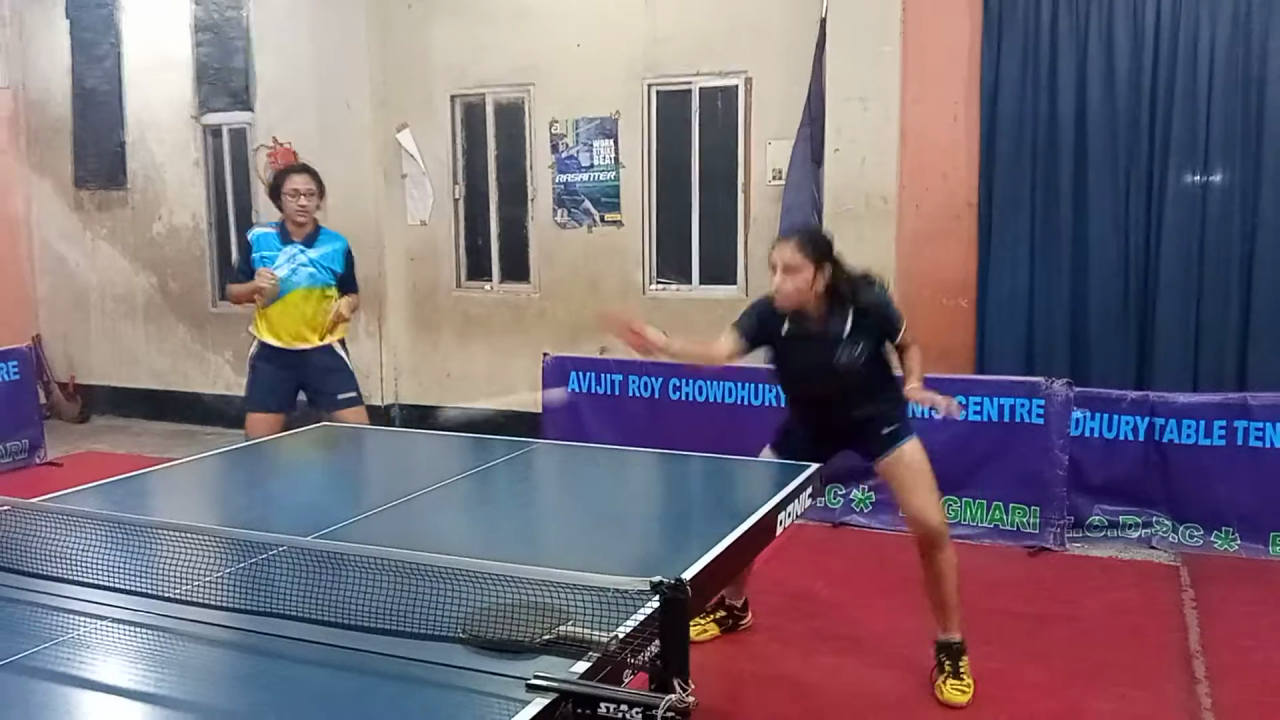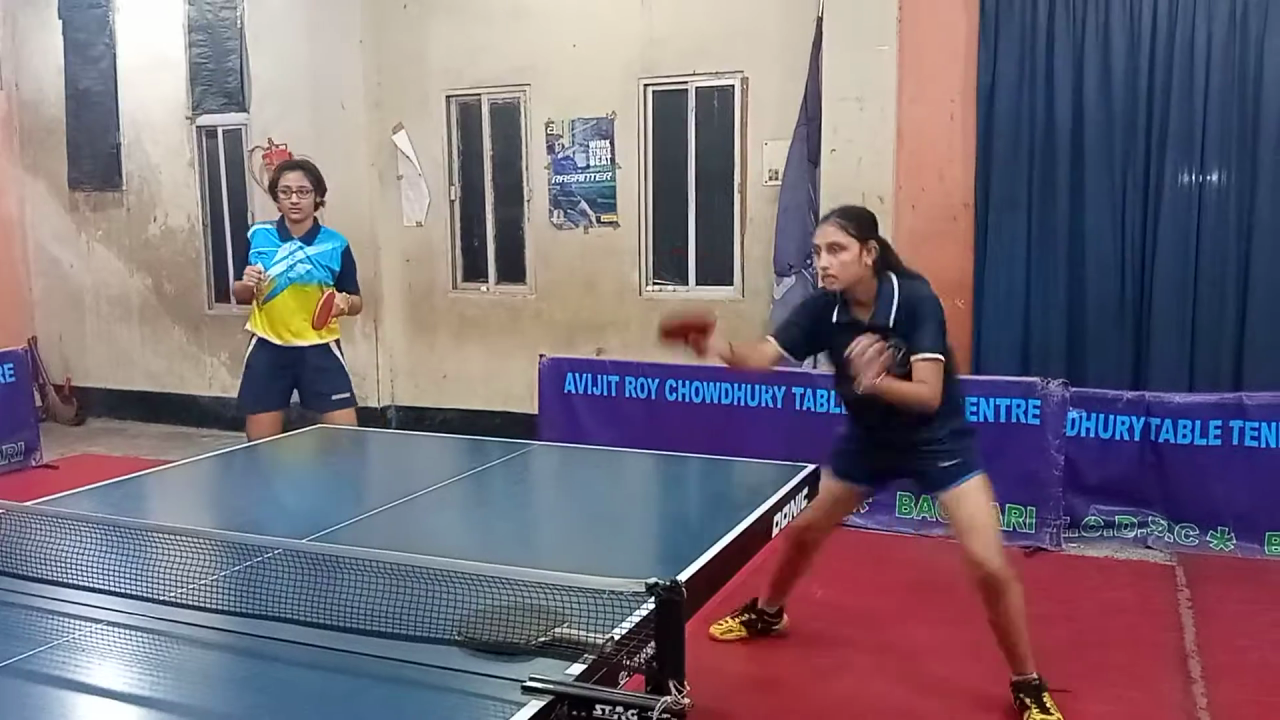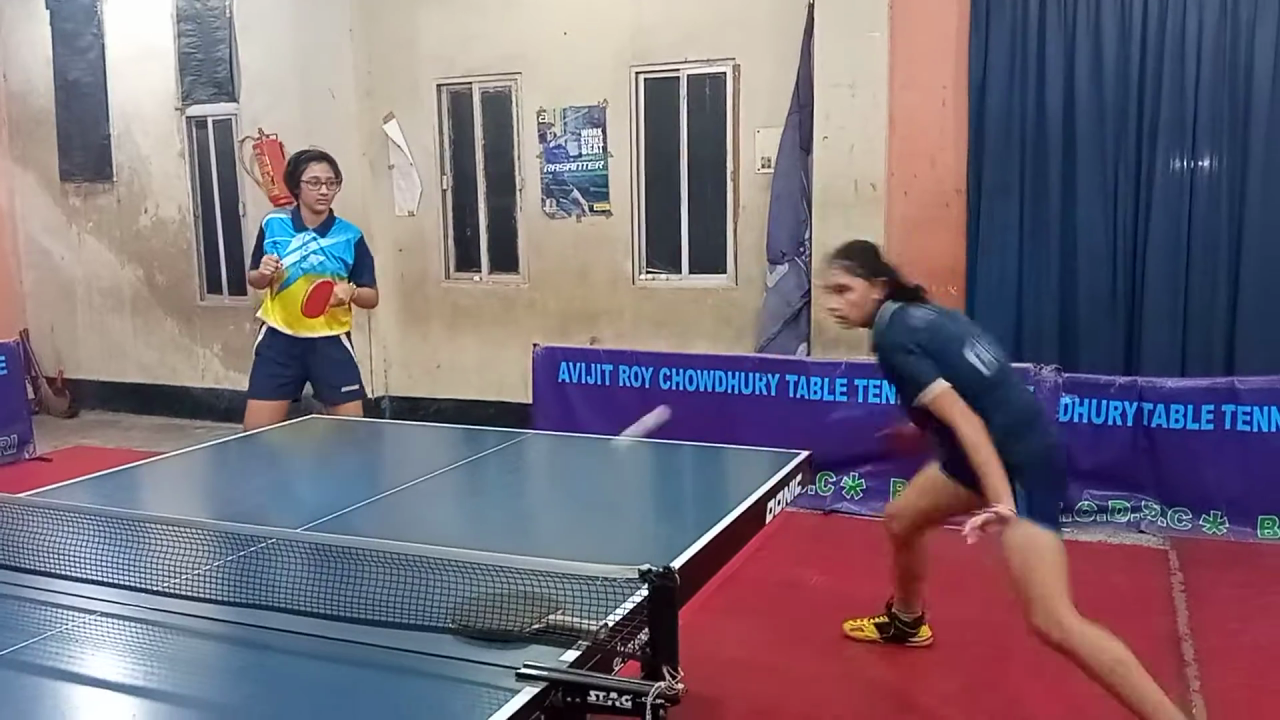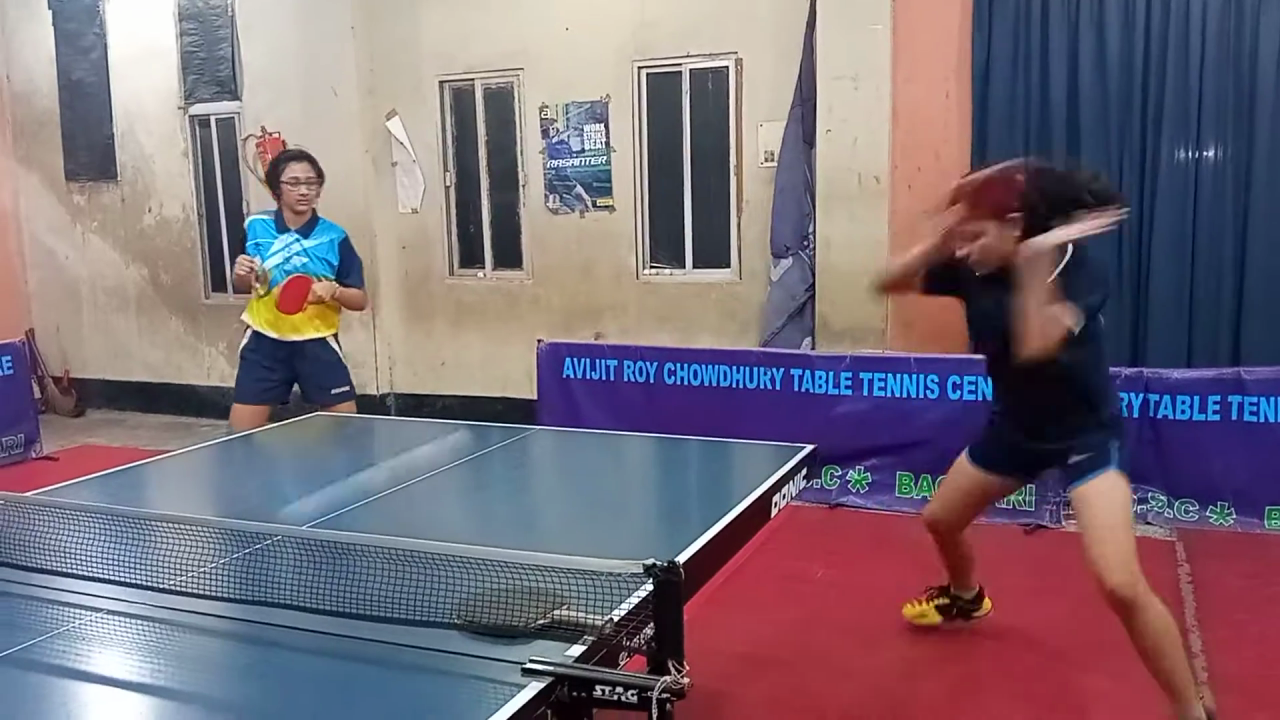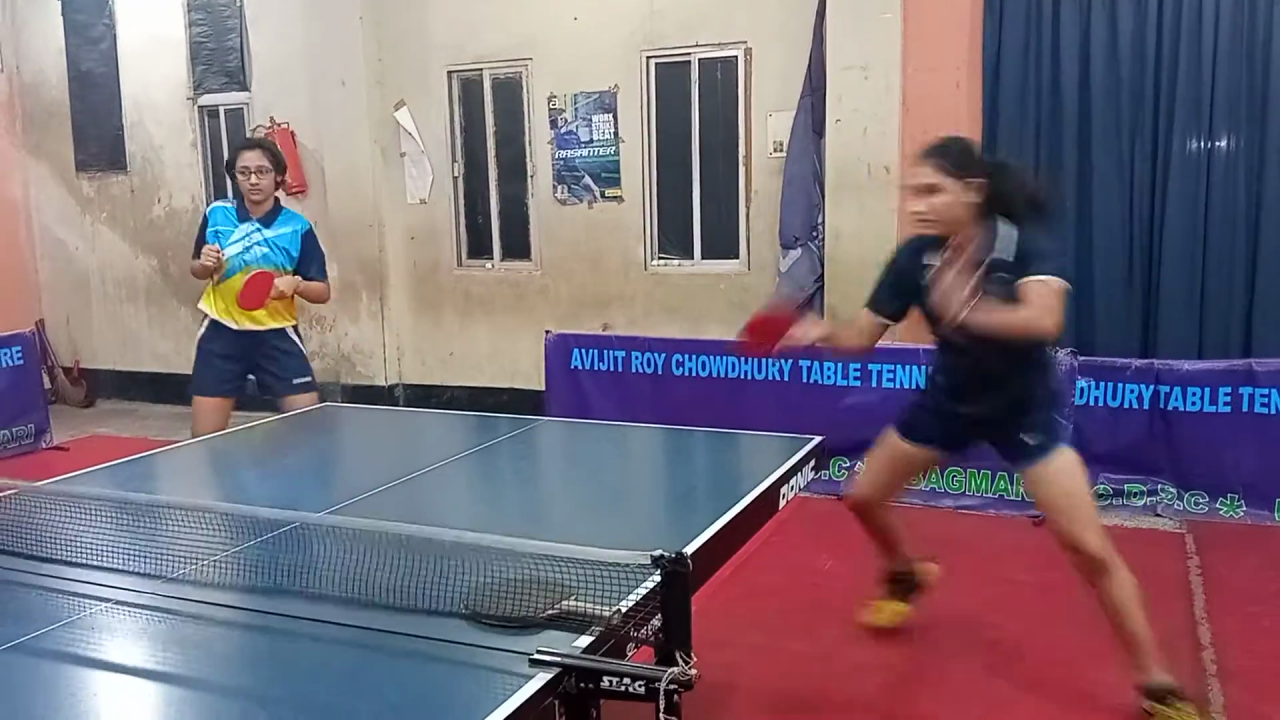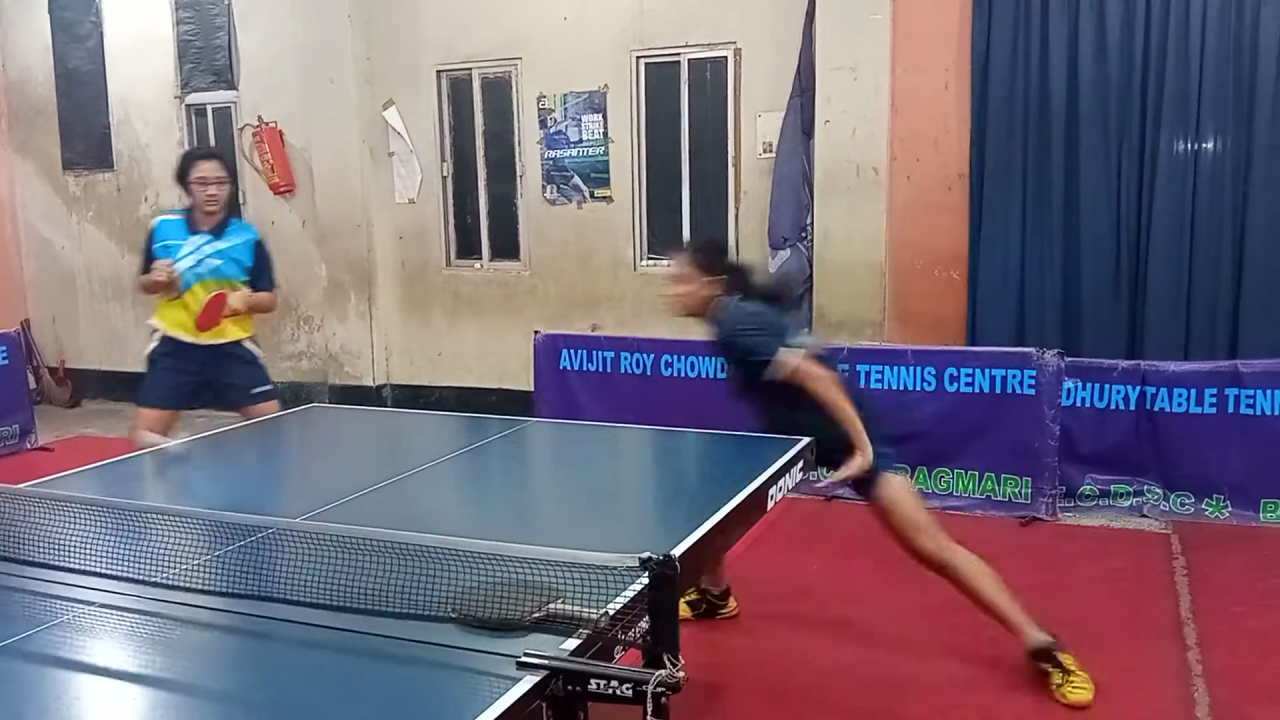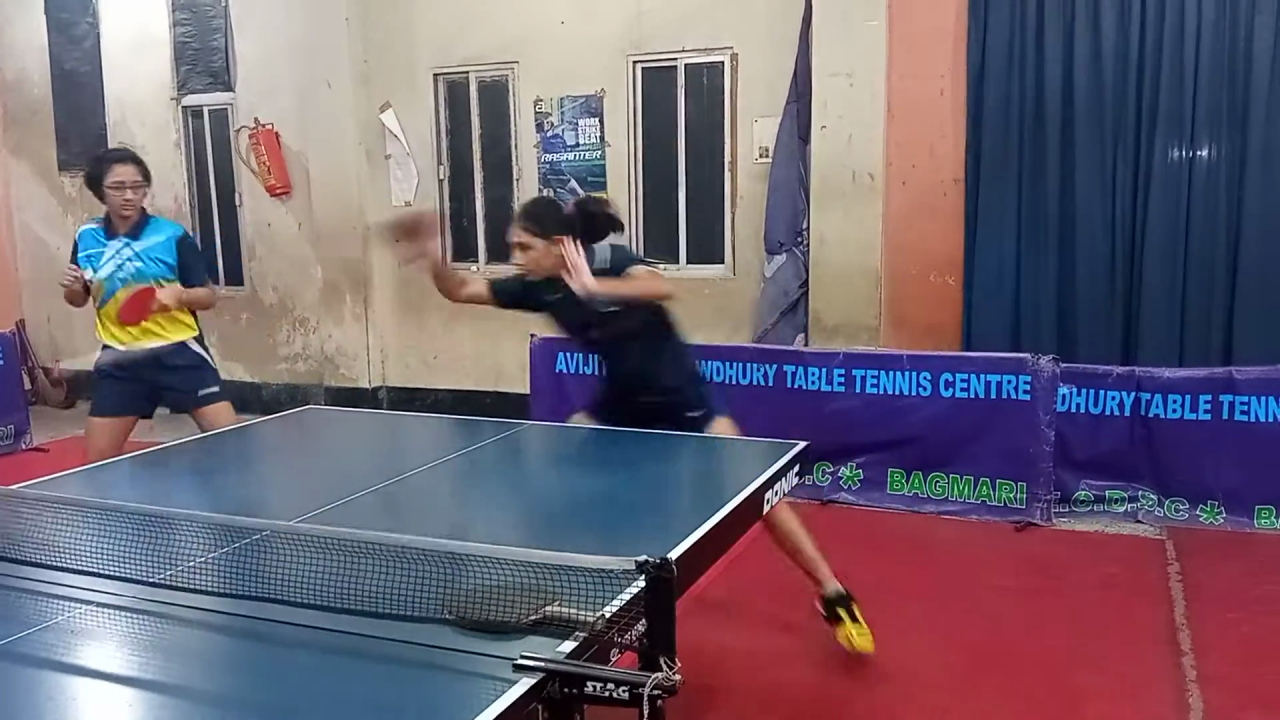
dt=0.3s
person 1, frame 1
left shoulder: (869, 304)
right shoulder: (768, 314)
left elbow: (907, 343)
right elbow: (713, 352)
left wrist: (914, 382)
right wrist: (645, 339)
left hip: (877, 420)
right hip: (807, 426)
left knee: (930, 526)
left ankle: (950, 648)
right ankle: (733, 607)
person 1, frame 2
left shoulder: (917, 301)
right shoulder: (821, 308)
left elbow: (930, 399)
right elbow: (760, 360)
left wrist: (876, 382)
right wrist: (718, 347)
left hip: (937, 441)
right hip: (866, 439)
left knee: (989, 566)
right knee: (801, 531)
right ankle: (767, 612)
person 1, frame 3
left shoulder: (893, 337)
right shoulder: (915, 320)
left elbow: (967, 422)
left wrist: (1002, 505)
right wrist: (920, 428)
left hip: (1023, 464)
right hip: (998, 454)
left knee: (1054, 626)
right knee: (900, 522)
right ankle: (906, 620)
person 1, frame 4
left shoulder: (1079, 269)
right shoulder: (973, 270)
left elbow: (1036, 345)
right elbow: (888, 282)
left wrist: (1038, 257)
right wrist: (941, 240)
left hip: (1083, 437)
right hip: (1013, 428)
left knee: (1120, 587)
right knee: (939, 520)
right ankle: (965, 597)
person 1, frame 5
left shoulder: (1027, 245)
right shoulder: (913, 259)
left elbow: (1047, 321)
right elbow: (862, 336)
left wrist: (965, 310)
right wrist: (815, 332)
left hip: (1024, 407)
right hip: (949, 402)
left knee: (1088, 546)
right knee: (863, 497)
right ankle: (907, 576)
person 1, frame 6
left shoulder: (738, 326)
right shoulder: (733, 321)
left elbow: (815, 376)
left wrist: (861, 447)
left hip: (842, 441)
right hip: (795, 436)
left knee: (933, 548)
left ankle: (1045, 651)
right ankle: (714, 596)
person 1, frame 7
left shoulder: (613, 260)
right shoulder: (532, 284)
left elbow: (660, 288)
right elbow: (466, 292)
left wrist: (592, 285)
right wrist: (432, 254)
left hip: (679, 396)
right hip: (621, 399)
left ankle: (834, 596)
person 2, frame 1
left shoulder: (337, 246)
right shoulder: (258, 240)
left elbow: (352, 296)
right elbow: (233, 294)
left wrist: (347, 305)
right wrist: (254, 286)
left hip: (324, 352)
right hip: (272, 354)
person 2, frame 2
left shoulder: (335, 245)
right shoulder: (258, 236)
left elbow: (357, 302)
right elbow: (238, 294)
left wrist: (345, 302)
right wrist: (246, 284)
left hip: (320, 351)
right hip: (268, 350)
person 2, frame 3
left shoulder: (350, 237)
right shoulder: (272, 225)
left elbow: (372, 298)
right elbow: (254, 281)
left wrist: (351, 291)
right wrist: (262, 274)
left hip: (330, 343)
right hip: (279, 340)
right knee: (256, 433)
person 2, frame 4
left shoulder: (334, 237)
right shoulder: (255, 227)
left elbow: (360, 300)
right elbow: (240, 286)
left wrist: (333, 290)
right wrist: (241, 275)
left hip: (317, 345)
right hip: (265, 344)
person 2, frame 5
left shoulder: (297, 227)
right shoulder: (216, 214)
left elbow: (323, 291)
right elbow: (196, 271)
left wrist: (296, 283)
right wrist: (205, 264)
left hip: (276, 337)
right hip: (222, 335)
right knee: (206, 436)
person 2, frame 6
left shoulder: (247, 238)
right shoulder: (163, 229)
left elbow: (269, 299)
right elbow: (145, 285)
left wrist: (248, 299)
right wrist: (156, 279)
left hip: (232, 349)
right hip: (175, 349)
right knee: (142, 446)
person 2, frame 7
left shoulder: (172, 237)
right shoulder: (87, 238)
left elbow: (209, 296)
right elbow: (79, 300)
left wrist: (179, 294)
right wrist: (71, 288)
left hip: (179, 354)
right hip: (120, 361)
right knee: (97, 459)
